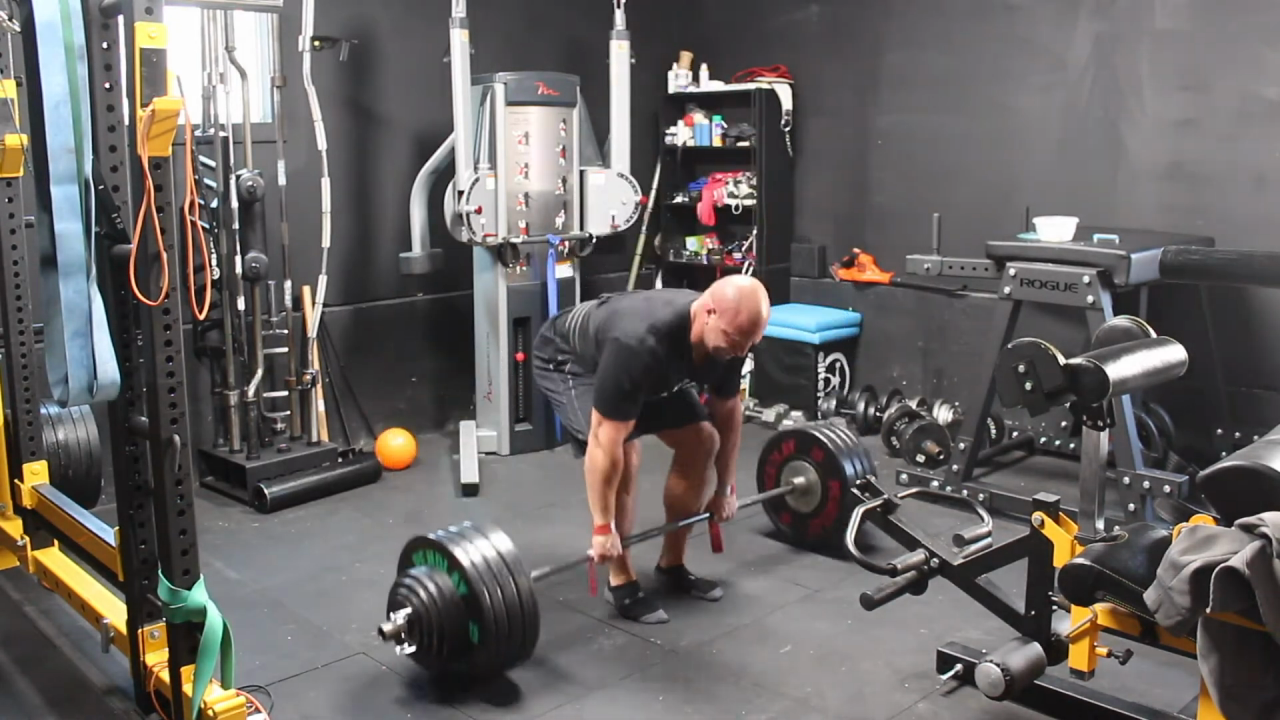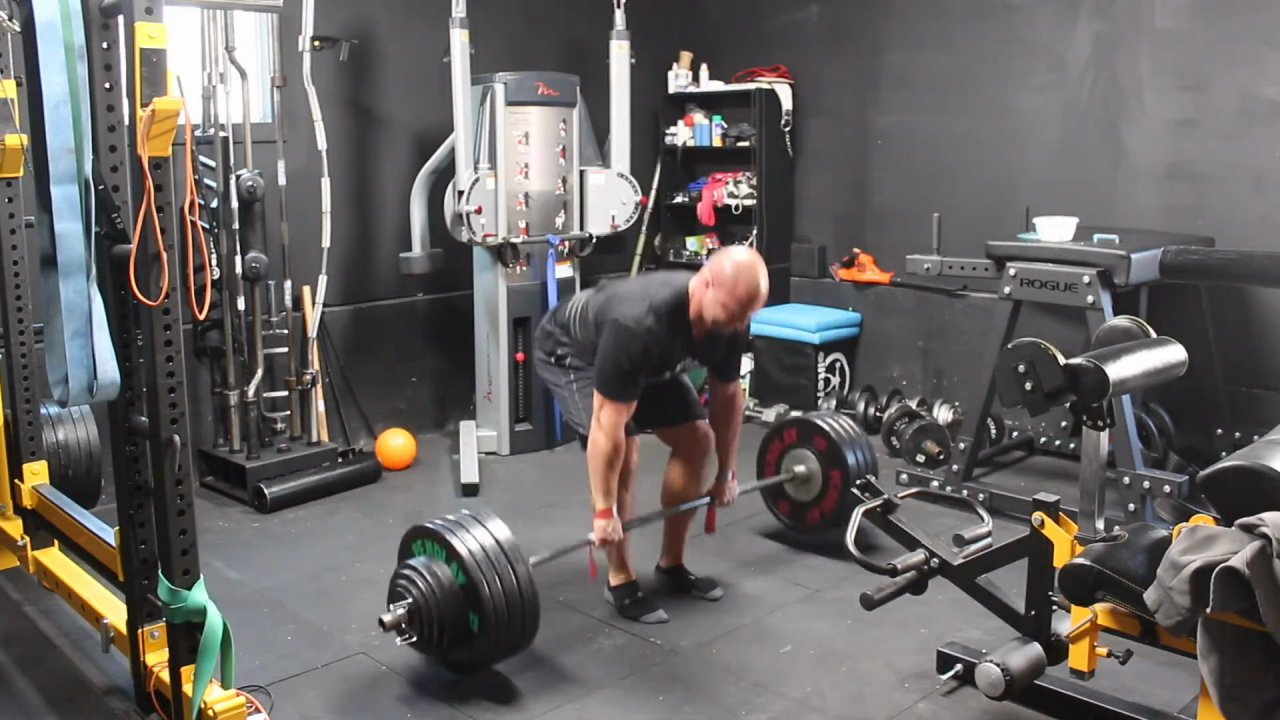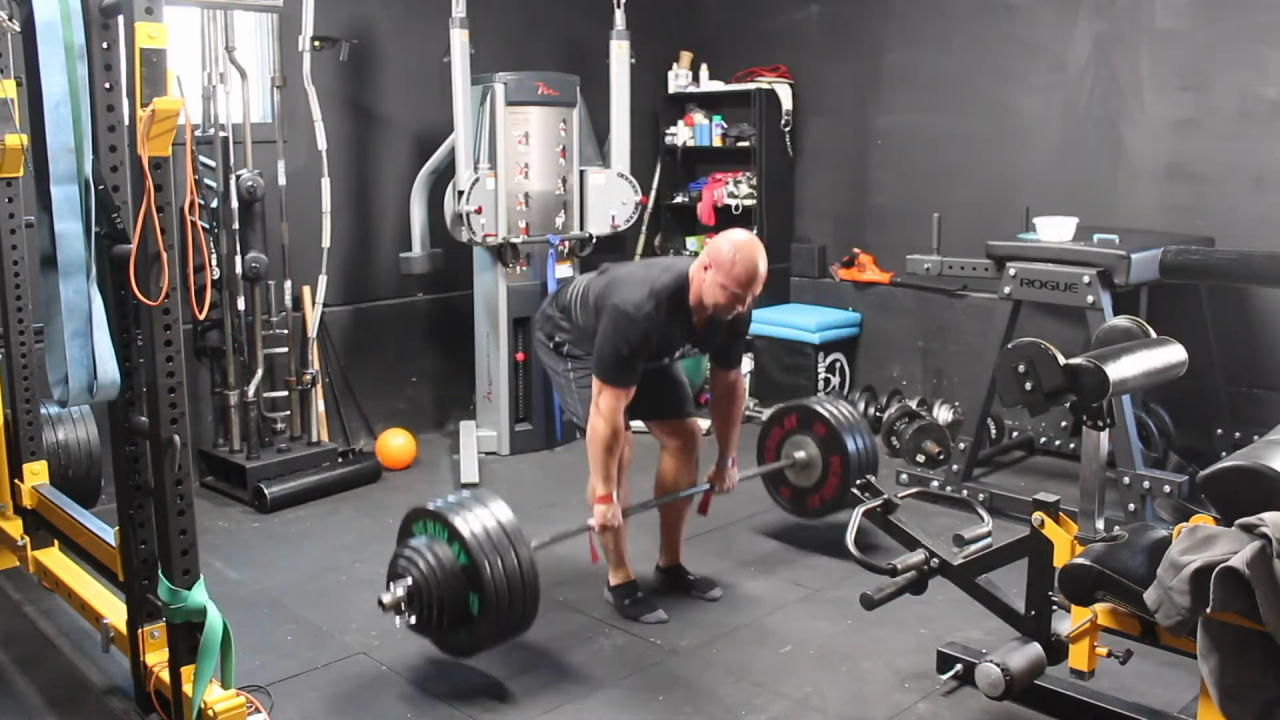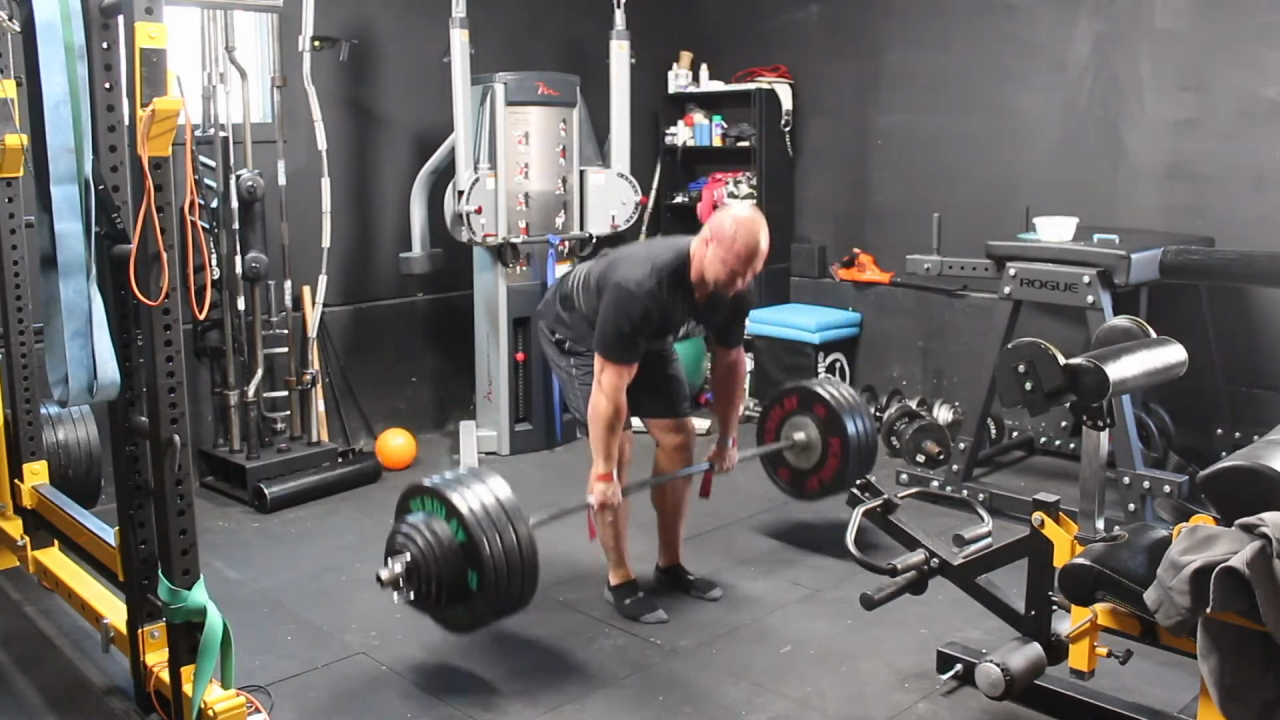
dt=0.1s
person 1, frame 1
left shoulder: (727, 339)
right shoulder: (639, 344)
left elbow: (727, 412)
right elbow: (607, 444)
left wrist: (726, 488)
right wrist: (603, 529)
right hip: (571, 360)
left knee: (700, 443)
right knee: (624, 461)
left ankle: (672, 566)
right ankle: (621, 583)
person 1, frame 2
left shoulder: (729, 322)
right shoulder: (638, 325)
left elbow: (728, 396)
right elbow: (609, 425)
left wrist: (727, 472)
right wrist: (604, 512)
right hip: (573, 352)
left knee: (695, 440)
right knee: (622, 457)
left ankle: (672, 566)
right ankle: (621, 582)
person 1, frame 3
left shoulder: (730, 310)
right shoulder: (637, 308)
left elbow: (728, 383)
right elbow: (608, 412)
left wrist: (726, 460)
right wrist: (603, 499)
right hip: (574, 339)
left knee: (684, 441)
right knee: (617, 453)
left ankle: (671, 567)
right ankle: (620, 583)
person 1, frame 4
left shoulder: (734, 289)
right shoulder: (638, 286)
left elbow: (730, 364)
right elbow: (611, 388)
left wrist: (727, 439)
right wrist: (604, 475)
left hip: (647, 337)
right hip: (579, 330)
left knee: (678, 440)
right knee: (617, 449)
left ankle: (670, 565)
right ankle: (620, 581)
